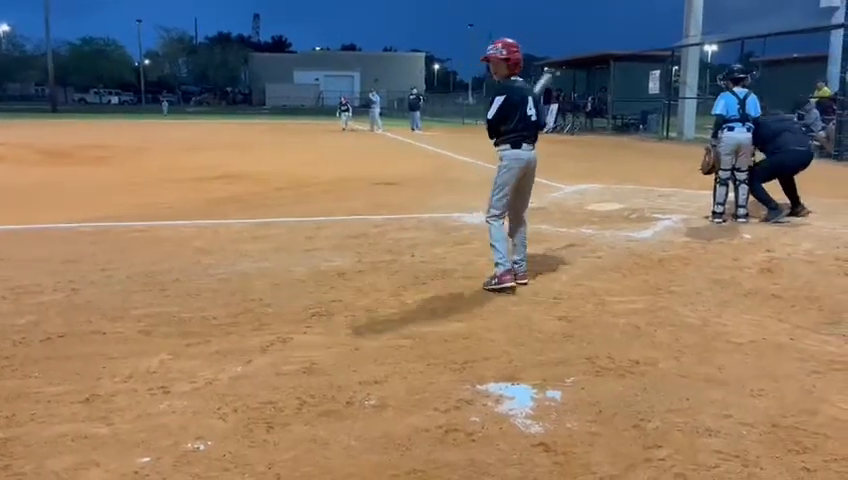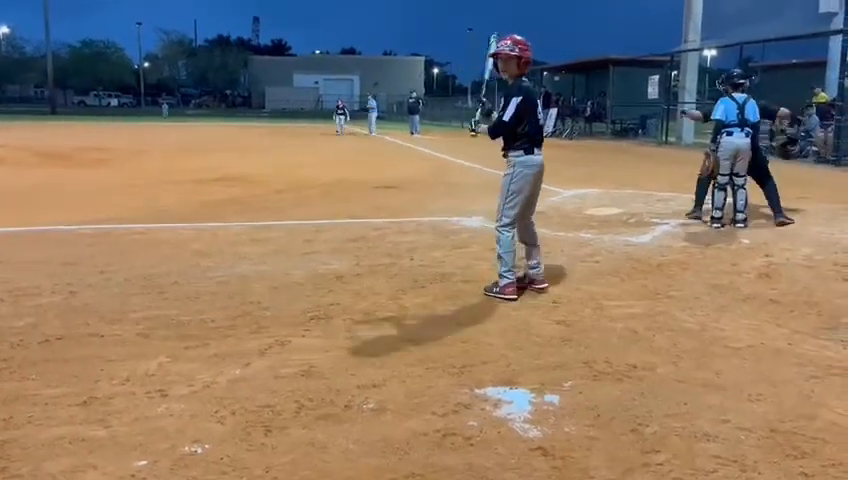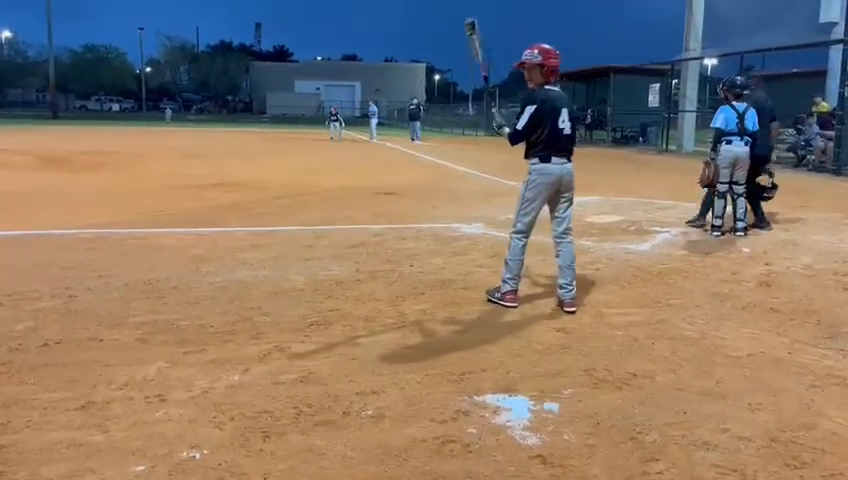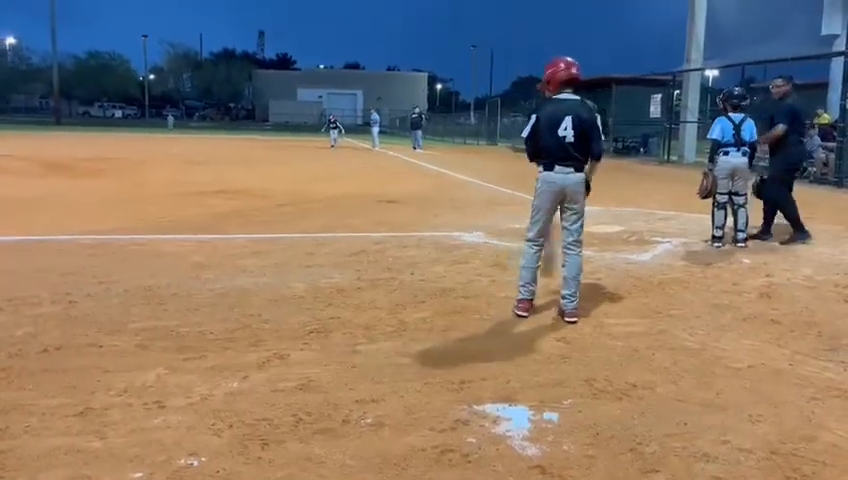
dt=0.5s
person 1, frame 1
left shoulder: (503, 89)
right shoulder: (528, 89)
left elbow: (491, 128)
right elbow: (540, 123)
left hip: (511, 155)
right hip: (530, 154)
left knee: (495, 214)
right knee: (518, 214)
left ankle: (503, 273)
right ankle: (519, 269)
person 1, frame 2
left shoulder: (516, 90)
right shoulder: (526, 89)
left elbow: (501, 128)
left wrist: (484, 129)
left hip: (521, 161)
right hip: (535, 158)
left knee: (505, 222)
right knee: (525, 220)
left ankle: (506, 283)
right ankle: (534, 274)
person 1, frame 3
left shoulder: (535, 98)
right shoulder: (563, 99)
left elbow: (517, 136)
right elbow: (571, 137)
left wrist: (503, 129)
left hip: (542, 169)
right hip: (566, 169)
left knee: (521, 230)
right knee: (564, 234)
left ankle: (509, 290)
right ankle: (568, 295)
person 1, frame 4
left shoulder: (542, 108)
right shoulder: (587, 109)
left elbow: (530, 150)
right elbow: (596, 152)
right wrist: (588, 178)
left hip: (548, 177)
right hip: (575, 178)
left knee: (534, 240)
right knee: (573, 243)
left ankle: (524, 299)
right ankle: (570, 306)
person 2, frame 1
left shoulder: (725, 96)
right shoulder: (752, 97)
left elbow: (719, 119)
right elbow: (756, 121)
left wrist: (713, 138)
right wrist: (754, 142)
left hip: (728, 135)
right hip: (746, 136)
left knee: (723, 174)
right knee: (742, 175)
left ankle: (718, 212)
right ankle: (741, 212)
person 2, frame 2
left shoulder: (724, 101)
right shoulder: (751, 102)
left elbow: (718, 124)
right elbow: (755, 126)
left wrist: (713, 143)
right wrist: (752, 145)
left hip: (727, 140)
right hip: (745, 141)
left knee: (721, 179)
right knee: (740, 180)
left ankle: (717, 217)
right ankle: (740, 217)
person 2, frame 3
left shoulder: (724, 110)
right shoulder: (751, 111)
left elbow: (718, 133)
right elbow: (754, 135)
left wrist: (712, 152)
right wrist: (750, 153)
left hip: (726, 149)
right hip: (744, 149)
left knee: (721, 187)
right knee: (740, 188)
left ankle: (717, 225)
right ankle: (740, 226)
person 2, frame 4
left shoulder: (721, 121)
right shoulder: (749, 122)
left elbow: (715, 144)
right elbow: (753, 146)
left wrist: (710, 163)
right wrist: (750, 164)
left hip: (724, 160)
right hip: (742, 160)
left knee: (720, 199)
right knee: (740, 199)
left ankle: (718, 236)
right ankle: (741, 237)
person 3, frame 1
left shoulder: (757, 123)
right shoulder: (782, 118)
left hip: (790, 153)
right hip: (807, 152)
left knee: (752, 180)
right knee: (783, 172)
left ankle: (775, 210)
right ankle: (797, 206)
person 3, frame 2
right shoulder: (757, 106)
left elbow: (700, 117)
right elbow: (786, 113)
left wrist: (686, 113)
right hip: (752, 152)
left knee: (705, 177)
right knee: (767, 182)
left ankle: (697, 210)
right ankle: (778, 215)
person 3, frame 3
left shoulder: (747, 100)
right shoulder: (766, 101)
right elbow: (775, 126)
right wrist: (770, 146)
left hip: (748, 148)
right hip: (764, 150)
right knee: (749, 183)
left ankle: (702, 217)
right ankle: (761, 220)
person 3, frame 4
left shoulder: (786, 105)
right shoulder: (785, 104)
left elbow: (780, 130)
left wrist: (761, 139)
left hip: (787, 155)
right hip: (789, 155)
left knee: (779, 193)
right knee: (771, 191)
left ankle: (800, 232)
right ankle: (765, 230)
